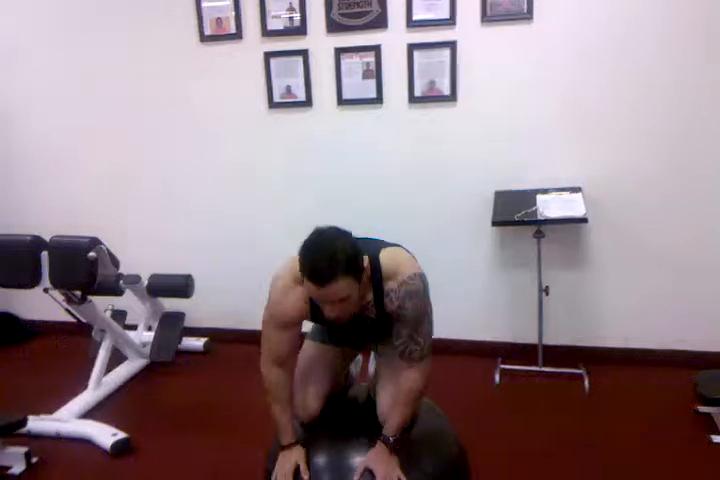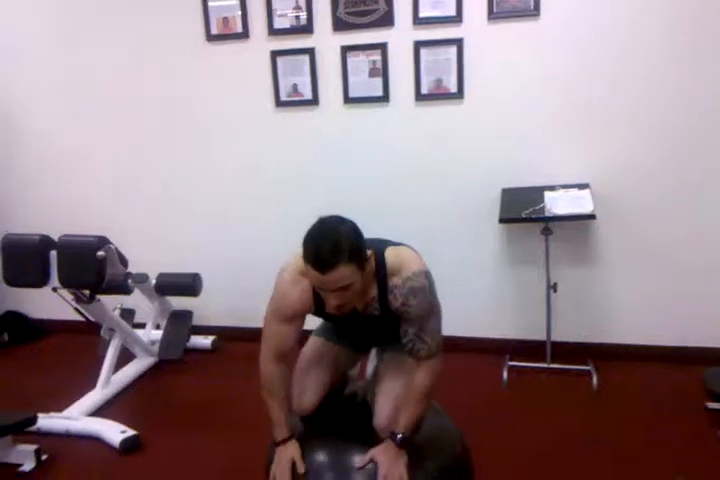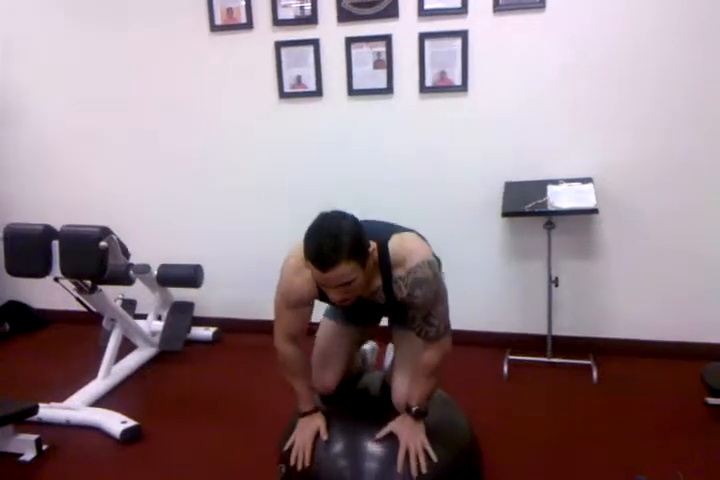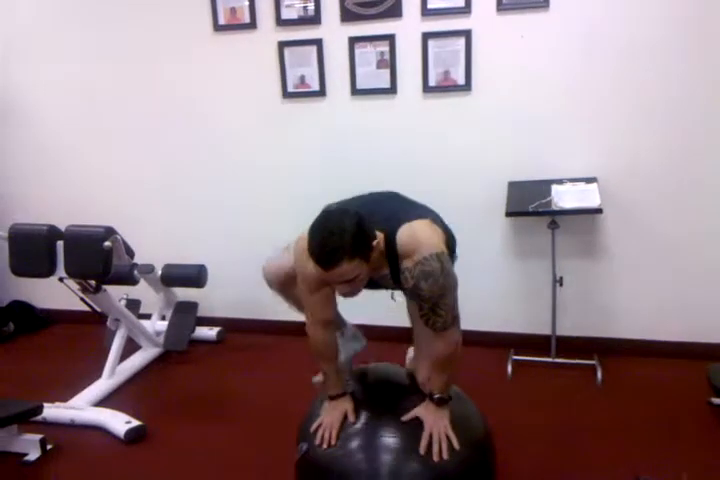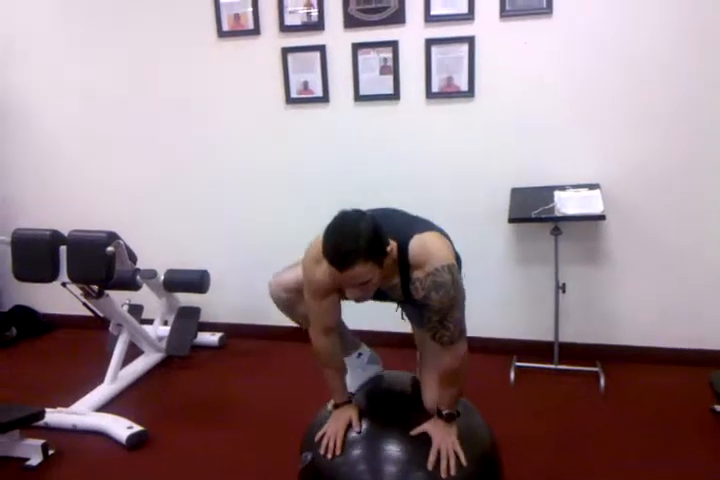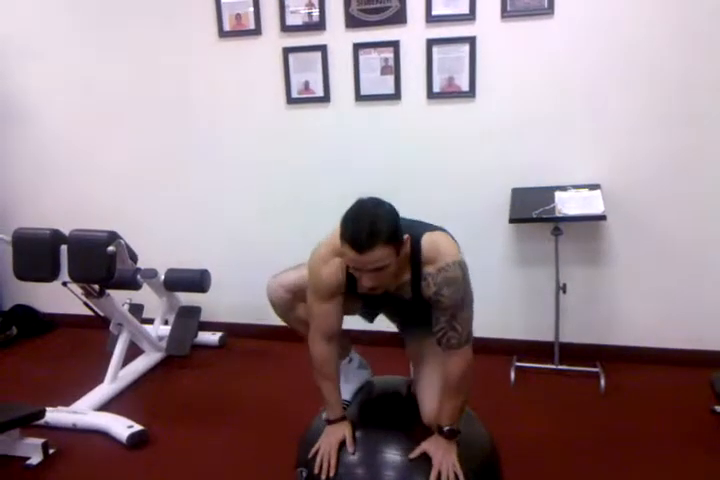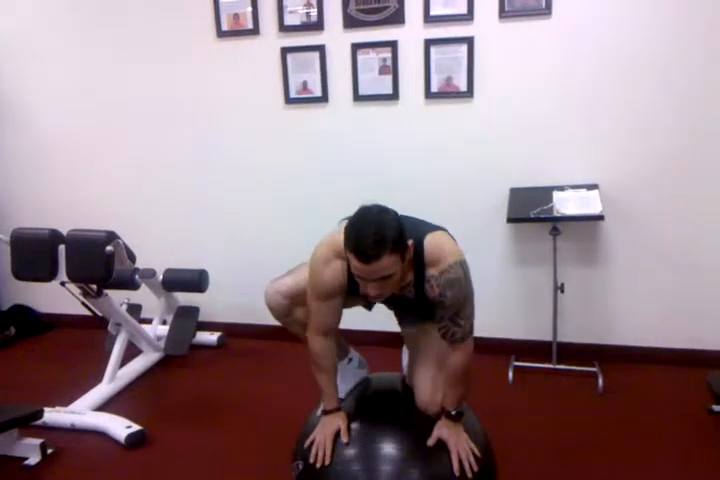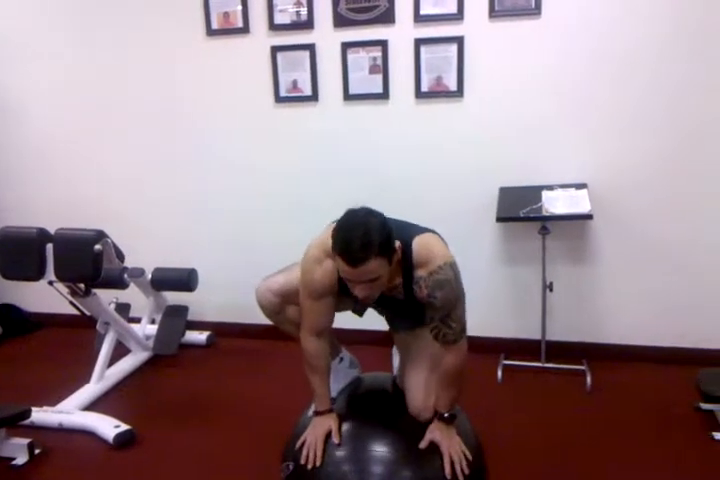
dt=0.4s
person 1, frame 1
left shoulder: (403, 282)
right shoulder: (289, 288)
left elbow: (415, 369)
right elbow: (275, 365)
left wrist: (386, 446)
right wrist: (288, 445)
left hip: (392, 324)
right hip: (335, 328)
left knee: (390, 416)
right knee: (305, 411)
left ankle: (379, 380)
right ankle: (341, 381)
person 1, frame 2
left shoulder: (408, 278)
right shoulder: (293, 282)
left elbow: (427, 364)
right elbow: (272, 361)
left wrist: (397, 442)
right wrist: (283, 440)
left hip: (398, 328)
right hip: (343, 326)
left knee: (385, 425)
right knee: (302, 404)
left ankle: (381, 374)
right ankle: (343, 374)
person 1, frame 3
left shoulder: (413, 266)
right shoulder: (297, 269)
left elbow: (437, 343)
right elbow: (288, 342)
left wrist: (414, 415)
right wrist: (308, 411)
left hip: (408, 300)
right hip: (354, 301)
left knee: (404, 401)
right knee: (323, 386)
left ankle: (398, 367)
right ankle: (360, 363)
person 1, frame 4
left shoulder: (424, 256)
right shoulder: (311, 251)
left elbow: (446, 336)
right elbow: (320, 325)
left wrist: (437, 402)
right wrist: (336, 395)
left hip: (414, 258)
right hip: (361, 257)
left knee: (428, 376)
right knee: (275, 272)
left ankle: (417, 362)
right ankle: (346, 339)
person 1, frame 5
left shoulder: (433, 266)
right shoulder: (319, 260)
left elbow: (453, 349)
right elbow: (323, 333)
left wrist: (445, 417)
right wrist: (341, 403)
left hip: (421, 286)
right hip: (375, 272)
left knee: (435, 403)
right knee: (281, 288)
left ankle: (427, 366)
right ankle: (360, 360)
person 1, frame 6
left shoulder: (443, 265)
right shoulder: (328, 258)
left elbow: (458, 355)
right elbow: (323, 339)
left wrist: (445, 435)
right wrist: (335, 419)
left hip: (424, 310)
right hip: (362, 297)
left knee: (434, 416)
right knee: (279, 291)
left ankle: (421, 376)
right ankle: (351, 366)
person 1, frame 7
left shoulder: (444, 265)
right shoulder: (329, 257)
left elbow: (460, 346)
right elbow: (321, 334)
left wrist: (451, 418)
right wrist: (331, 409)
left hip: (422, 302)
left knee: (431, 403)
right knee: (278, 296)
left ankle: (414, 361)
right ankle: (348, 364)
person 1, frame 8
left shoulder: (433, 267)
right shoulder: (320, 258)
left elbow: (453, 346)
right elbow: (314, 335)
left wrist: (444, 420)
right wrist: (323, 411)
left hip: (414, 304)
left knee: (423, 410)
right knee: (269, 294)
left ankle: (405, 366)
right ankle: (340, 364)
